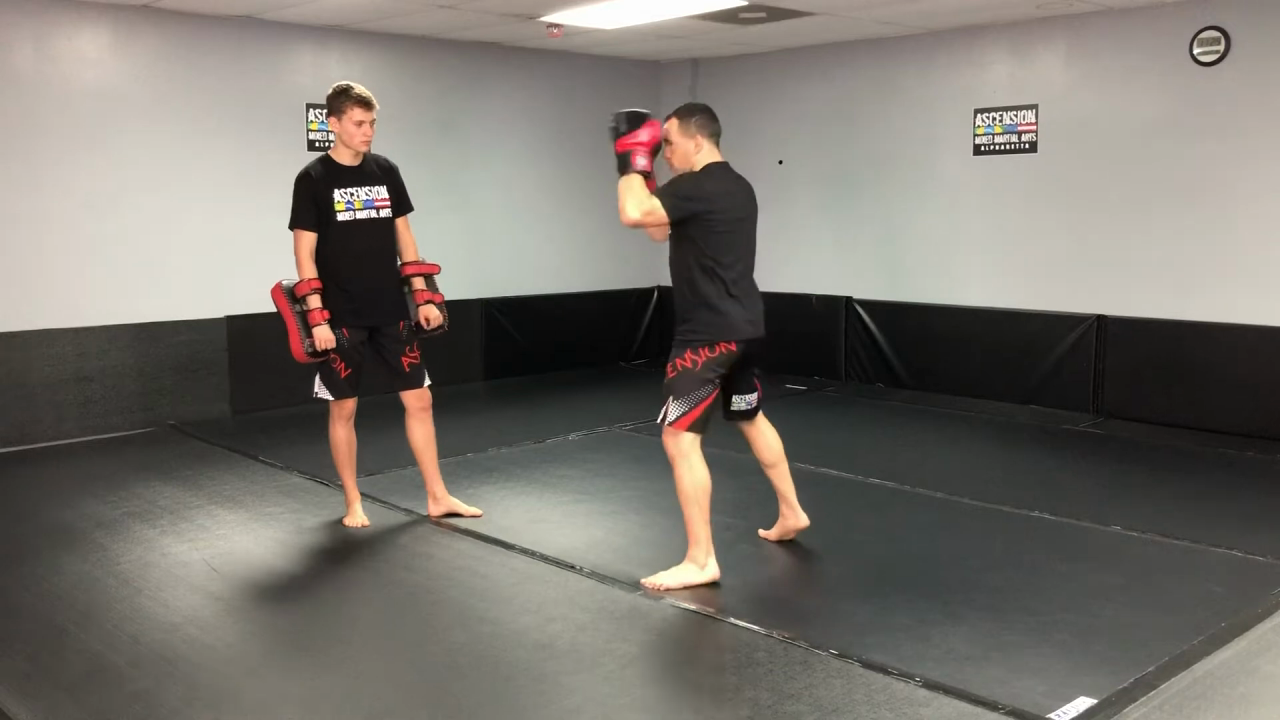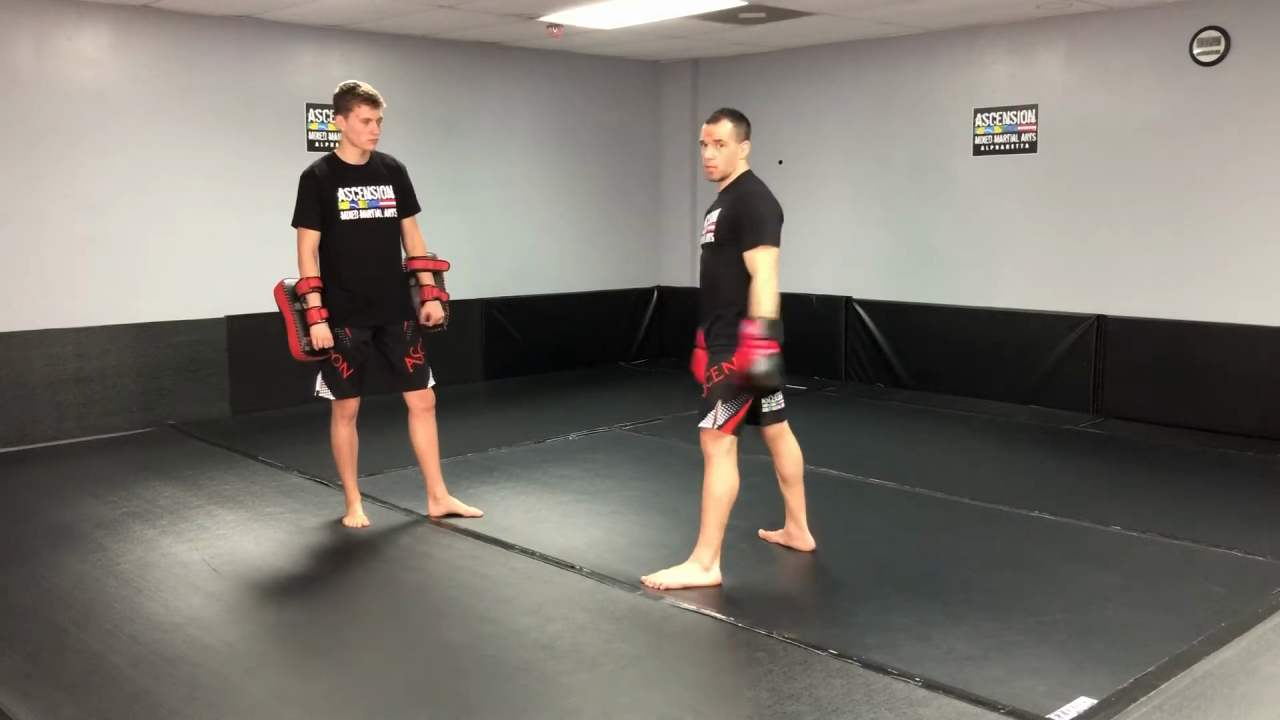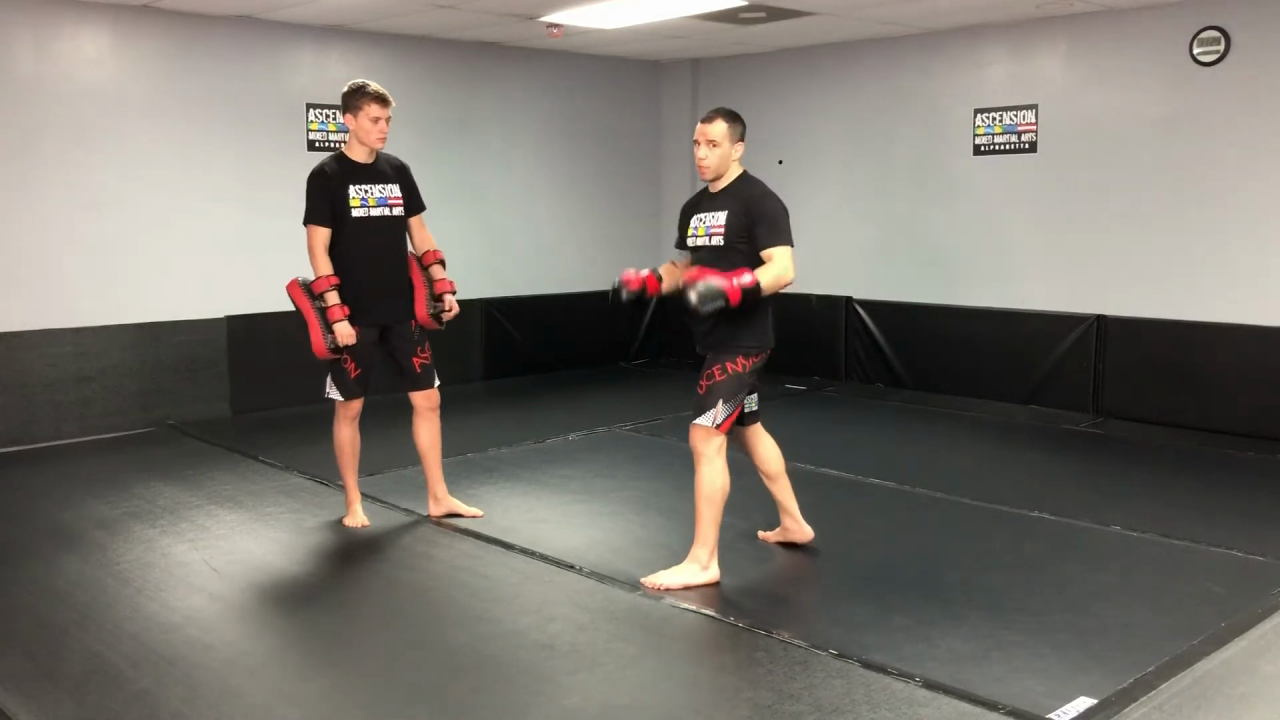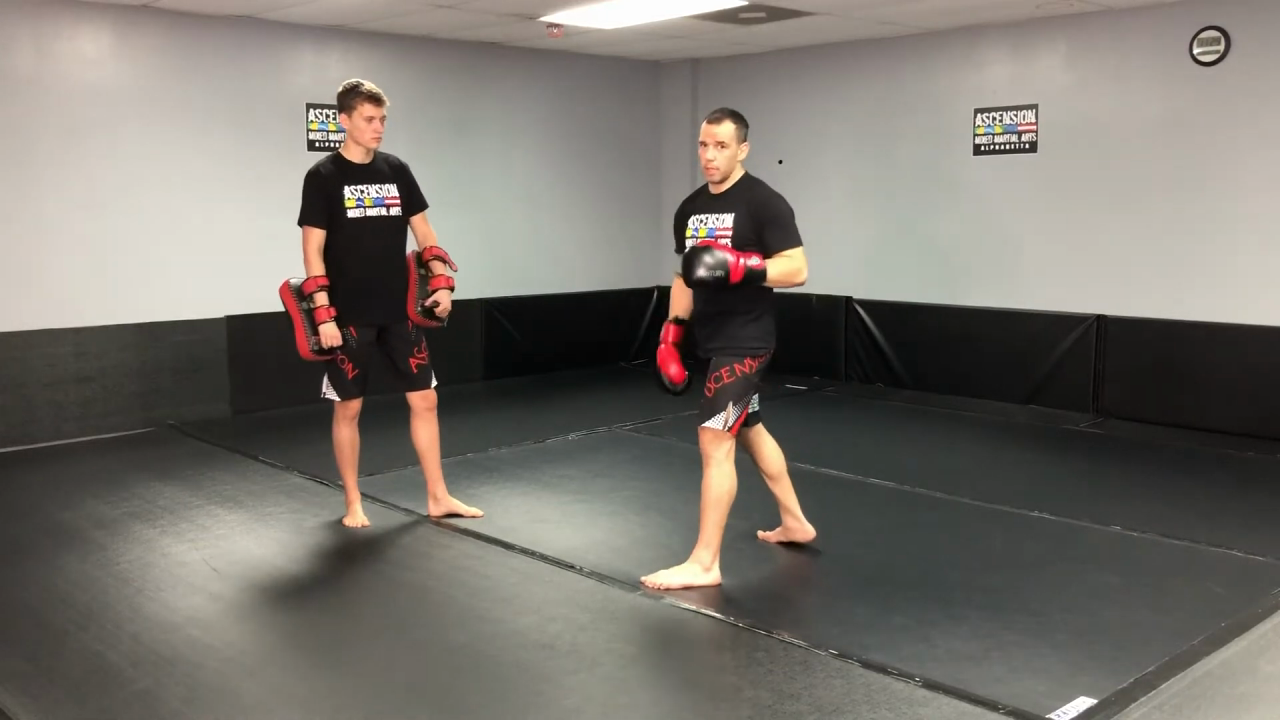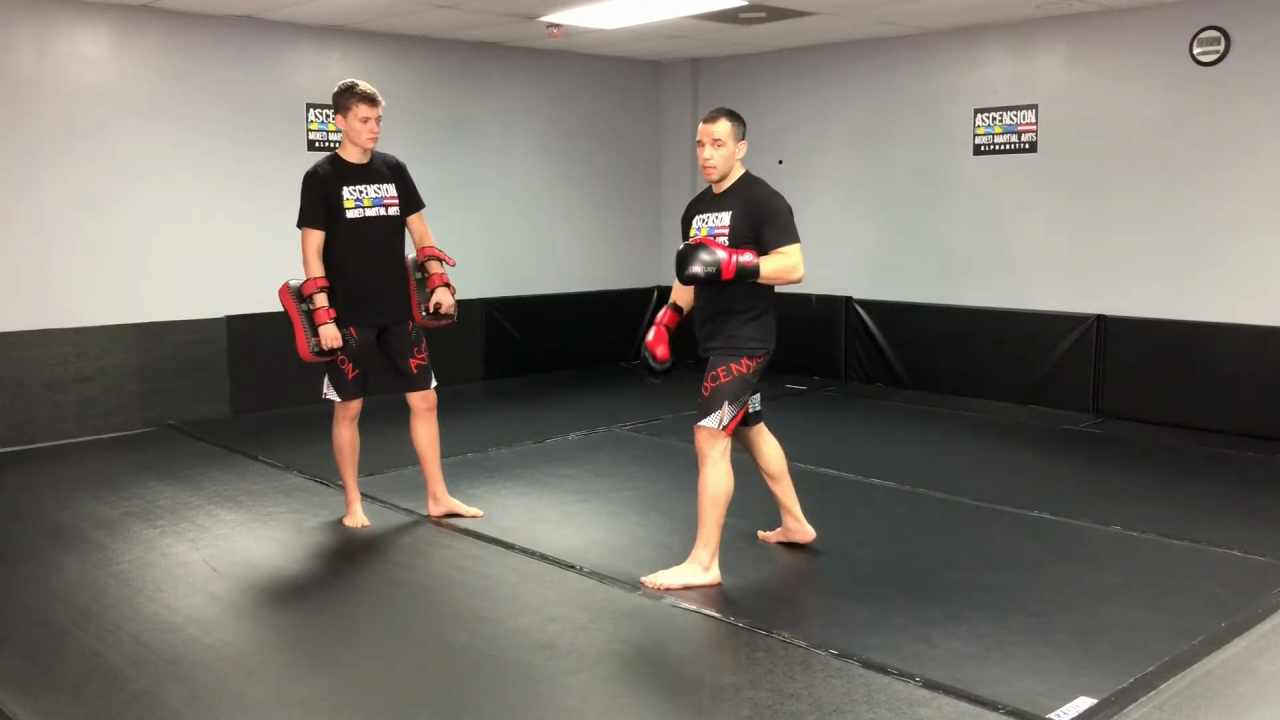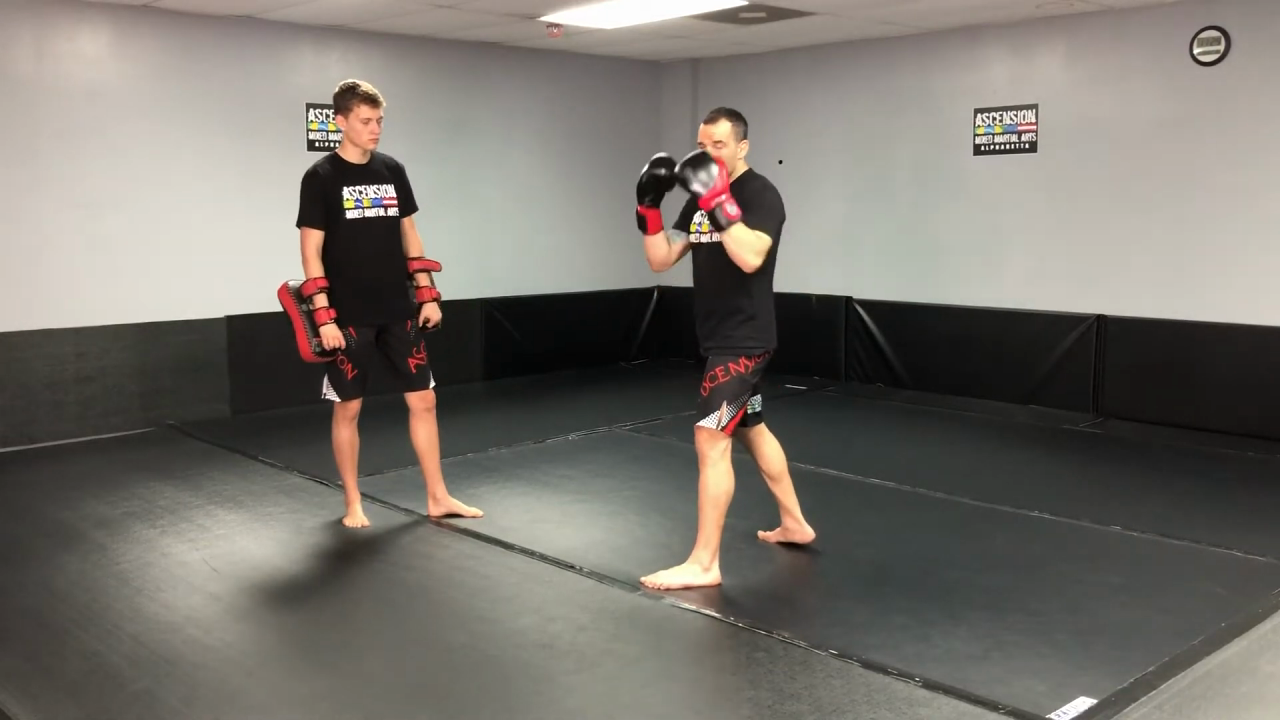
dt=0.7s
person 1, frame 1
left shoulder: (697, 186)
right shoulder: (737, 188)
left elbow: (633, 213)
right elbow: (663, 228)
left wrist: (634, 158)
right wrist: (644, 175)
left hip: (709, 334)
right hip: (744, 325)
left knee: (679, 438)
right knee: (750, 418)
left ankle: (701, 561)
right ankle: (791, 513)
person 1, frame 2
left shoulder: (752, 199)
right shoulder: (725, 201)
left elbow: (766, 275)
left wrist: (756, 339)
right wrist: (708, 335)
left hip: (744, 341)
right hip: (732, 338)
left knee: (716, 442)
right knee: (775, 429)
left ankle: (704, 563)
right ankle: (797, 529)
person 1, frame 3
left shoulder: (759, 201)
right shoulder: (694, 206)
left elbow: (783, 269)
right elbow: (681, 268)
left wrist: (731, 287)
right wrist: (647, 281)
left hip: (737, 338)
right hip: (718, 335)
left knee: (706, 438)
right knee: (748, 428)
left ankle: (702, 561)
right ankle: (793, 523)
person 1, frame 4
left shoulder: (764, 202)
right shoulder: (690, 208)
left elbow: (797, 270)
right elbow: (684, 277)
left wrist: (737, 265)
right wrist: (670, 337)
left hip: (744, 340)
right hip: (713, 340)
left knee: (714, 441)
right knee: (749, 430)
left ankle: (704, 563)
right ankle: (794, 522)
person 1, frame 5
left shoulder: (763, 200)
right shoulder: (697, 208)
left elbow: (793, 267)
left wrist: (731, 262)
right wrist: (665, 321)
left hip: (744, 341)
right hip: (718, 339)
left knee: (710, 439)
right knee: (751, 429)
left ankle: (704, 562)
right ankle: (795, 522)
person 1, frame 6
left shoulder: (759, 193)
right shoulder: (700, 199)
left elbow: (750, 256)
right elbow: (660, 259)
left wrist: (719, 197)
right wrist: (649, 205)
left hip: (743, 340)
right hip: (720, 337)
left knee: (710, 439)
right knee: (752, 429)
left ankle: (704, 563)
right ankle: (794, 523)
person 2, frame 1
left shoulder: (386, 171)
right shoulder: (313, 179)
right elbow: (305, 254)
left wrist: (423, 295)
right wrist: (317, 316)
left hip: (391, 311)
right hip: (341, 317)
left knee: (418, 399)
right knee: (343, 409)
left ankle: (437, 496)
right ankle: (353, 503)
person 2, frame 2
left shoulder: (393, 170)
right shoulder: (318, 178)
left elbow: (412, 235)
right elbow: (307, 251)
left wrist: (431, 293)
right wrist: (315, 315)
left hip: (396, 310)
right hip: (345, 316)
left knee: (422, 399)
right knee: (345, 408)
left ankle: (438, 497)
right ankle: (353, 503)
person 2, frame 3
left shoulder: (397, 169)
right shoulder: (327, 176)
left elbow: (419, 234)
right elbow: (318, 247)
left wrist: (442, 287)
right wrist: (335, 311)
left hip: (402, 310)
right hip: (354, 315)
left knee: (427, 398)
right knee: (349, 407)
left ankle: (438, 496)
right ankle: (353, 502)
person 2, frame 4
left shoulder: (396, 169)
right shoulder: (323, 177)
left elbow: (423, 231)
right elbow: (313, 250)
left wrist: (441, 283)
right wrist: (324, 313)
left hip: (399, 311)
right hip: (349, 315)
left knee: (425, 399)
right knee: (348, 407)
left ankle: (438, 497)
right ankle: (354, 503)
person 2, frame 5
left shoulder: (393, 169)
right shoulder: (321, 178)
left elbow: (419, 230)
right elbow: (312, 251)
left wrist: (439, 282)
right wrist: (324, 315)
left hip: (399, 311)
right hip: (350, 317)
left knee: (424, 399)
right knee: (348, 407)
left ankle: (438, 497)
right ankle: (353, 503)
person 2, frame 6
left shoulder: (392, 170)
right shoulder: (321, 177)
right elbow: (311, 251)
left wrist: (427, 295)
right wrist: (325, 315)
left hip: (399, 310)
right hip: (349, 316)
left knee: (423, 399)
right knee: (347, 408)
left ankle: (437, 497)
right ankle: (353, 504)
